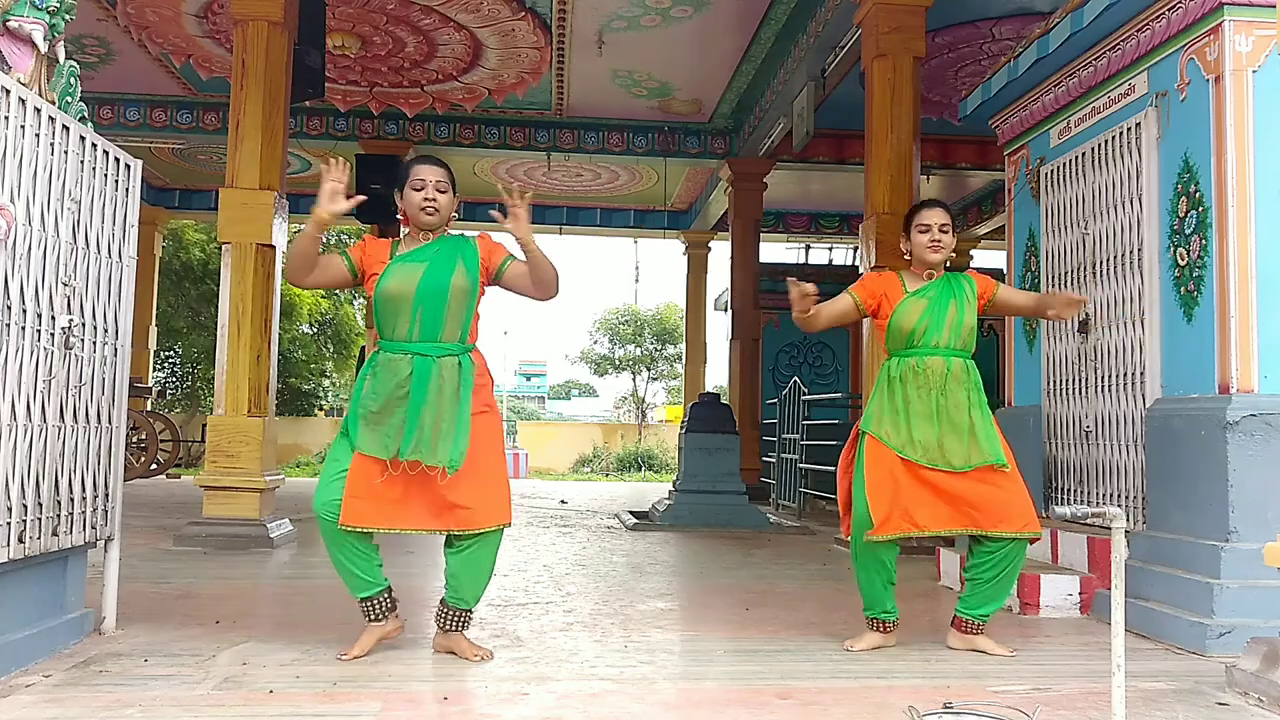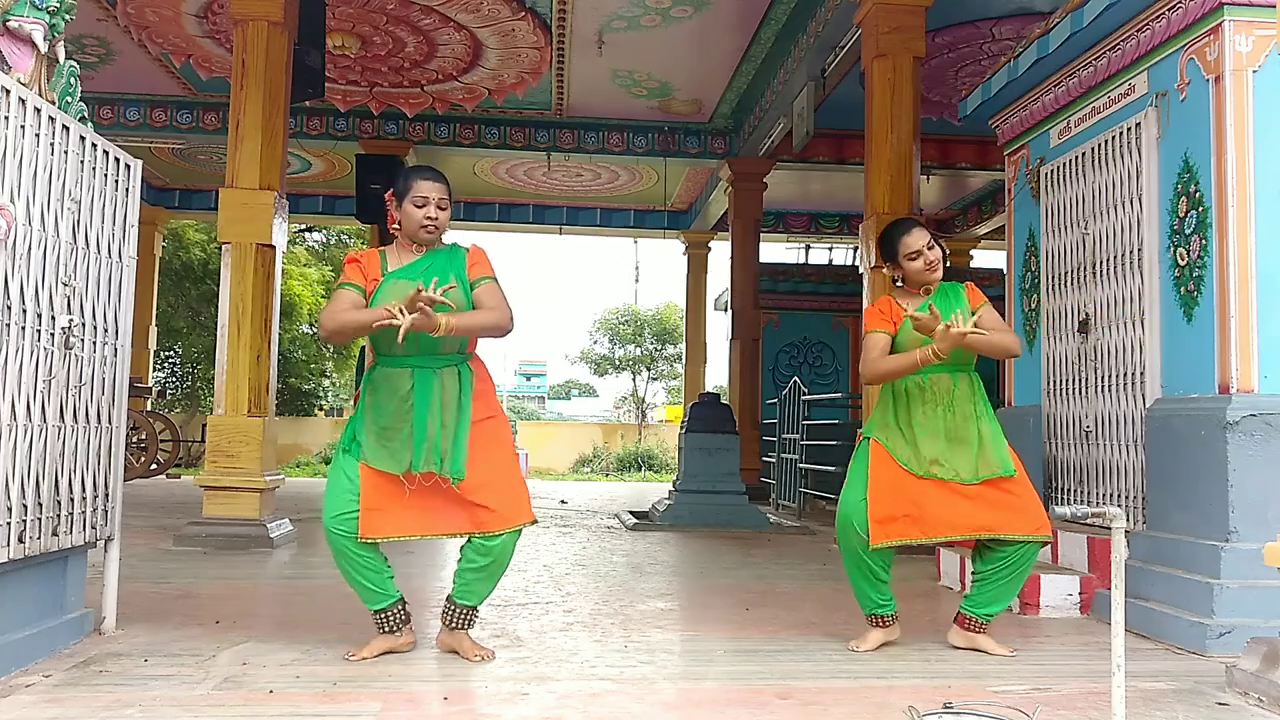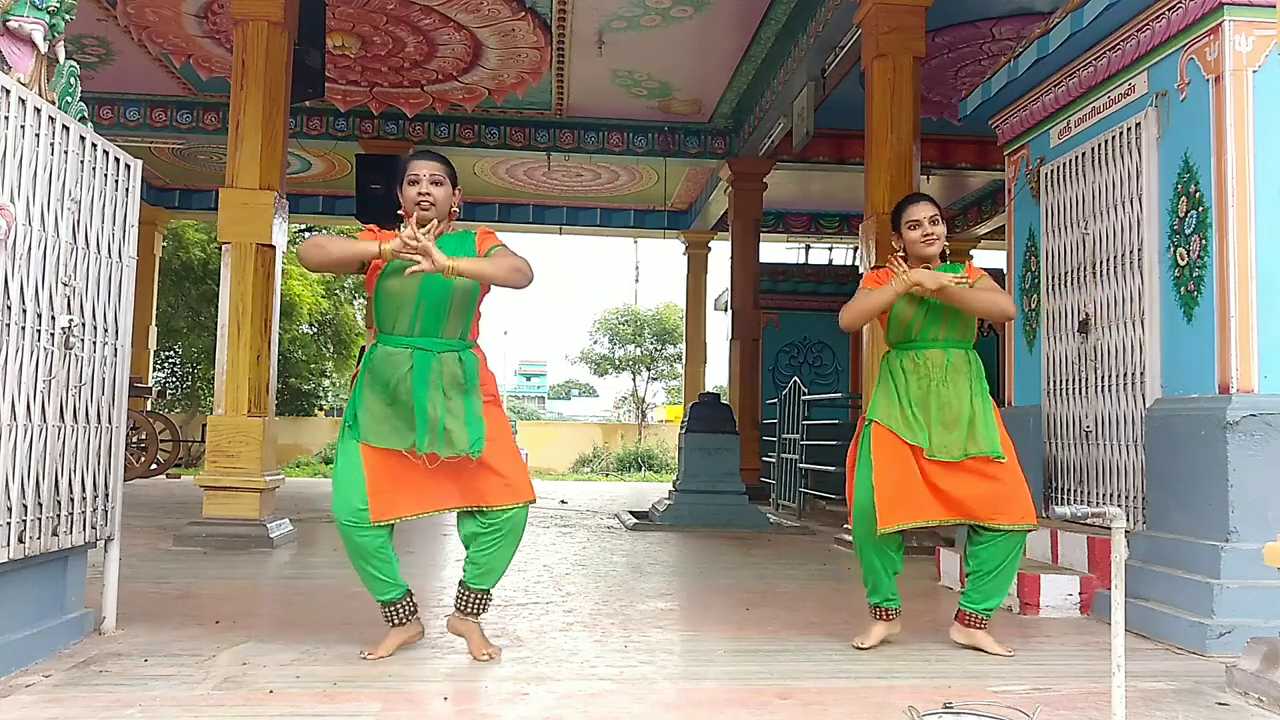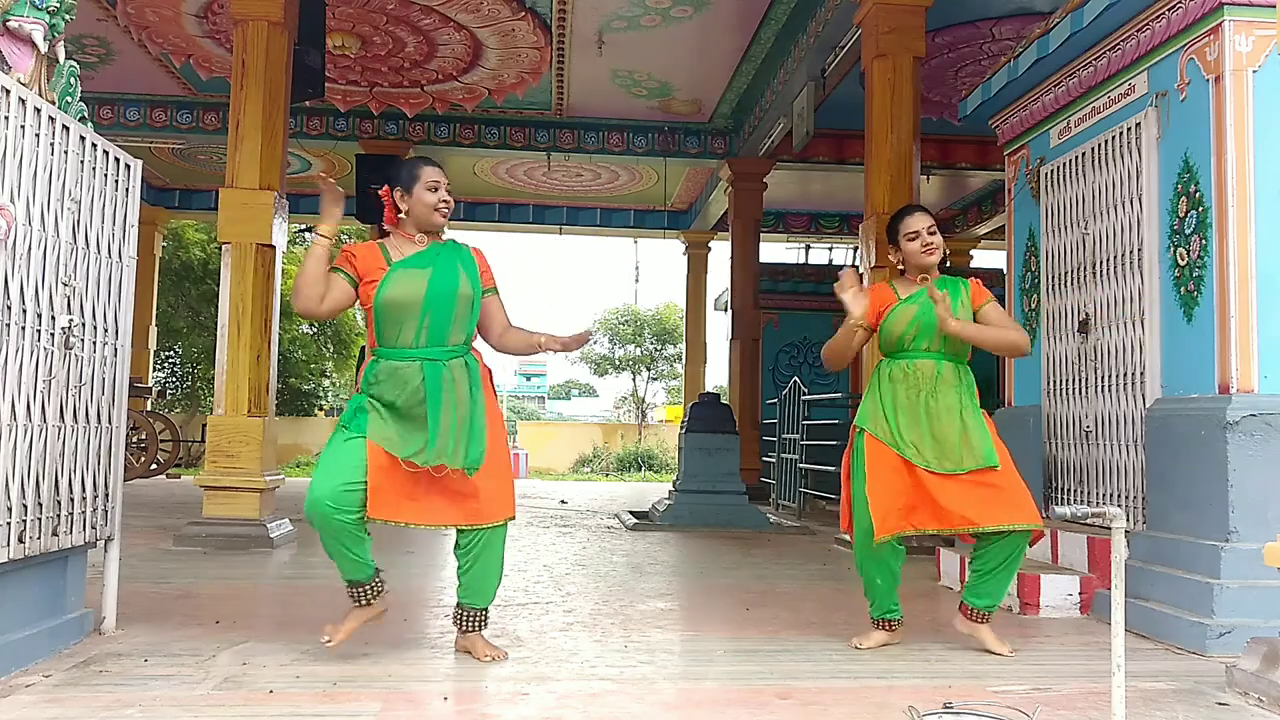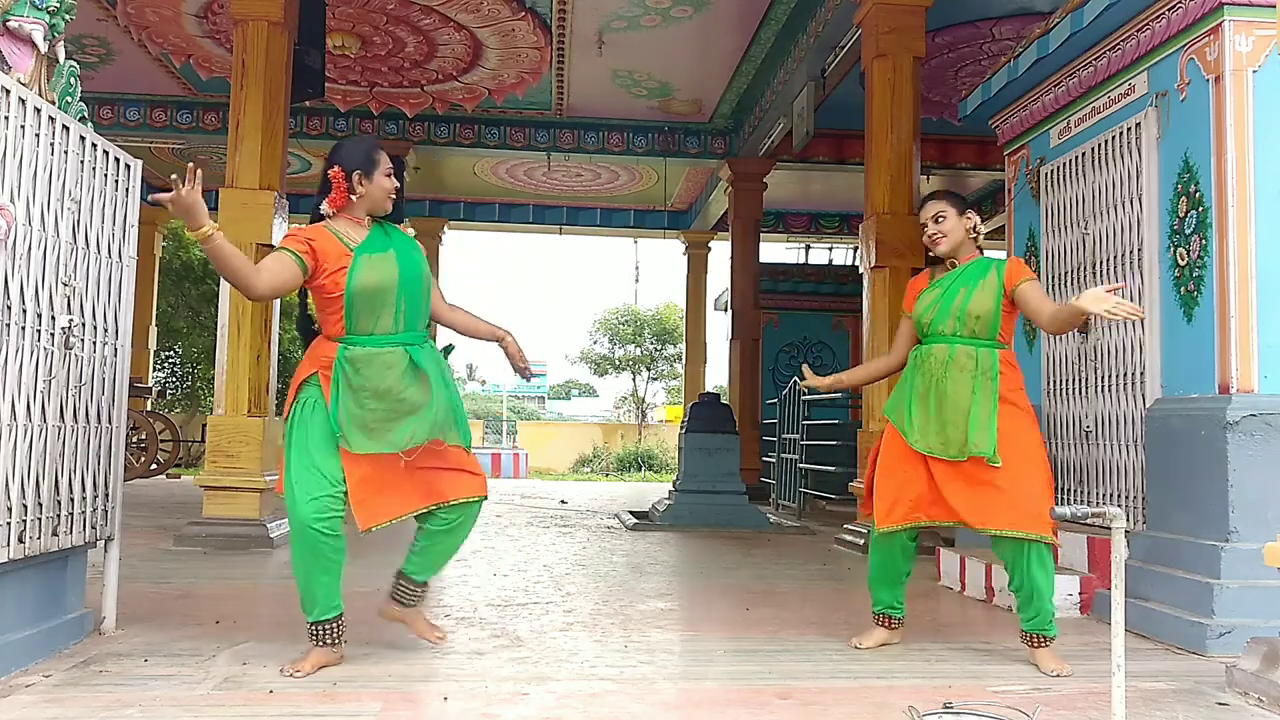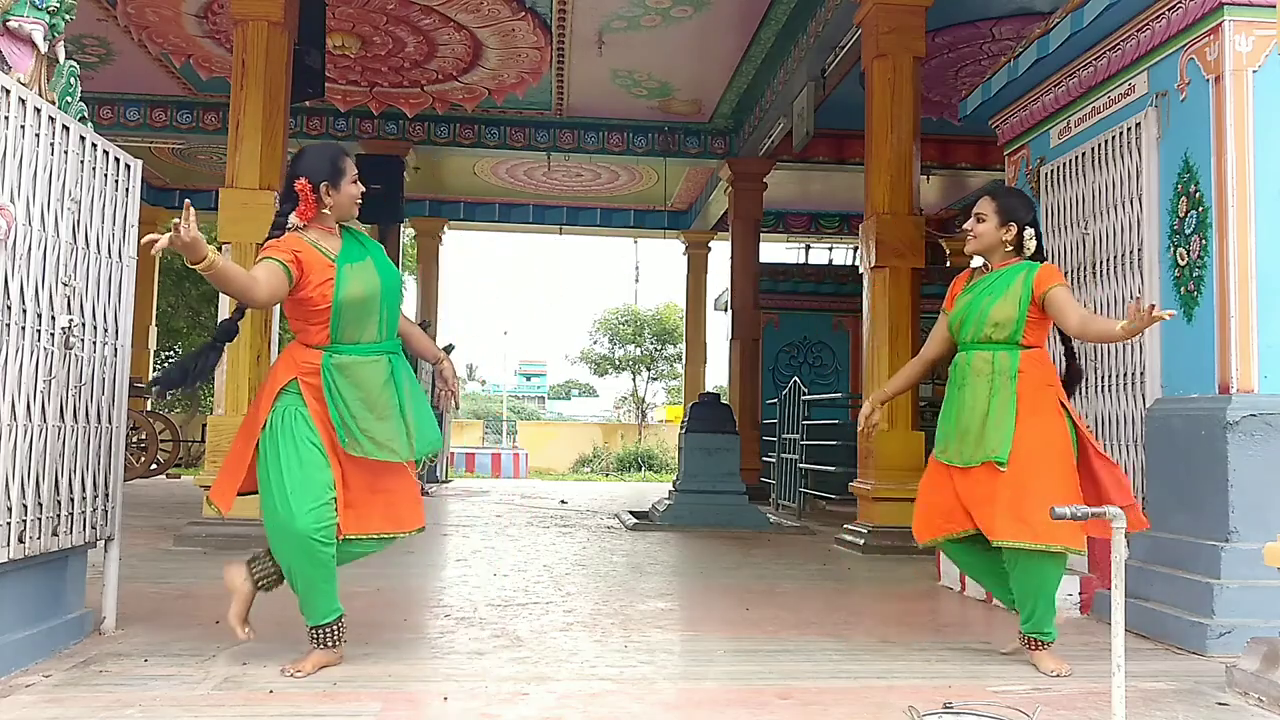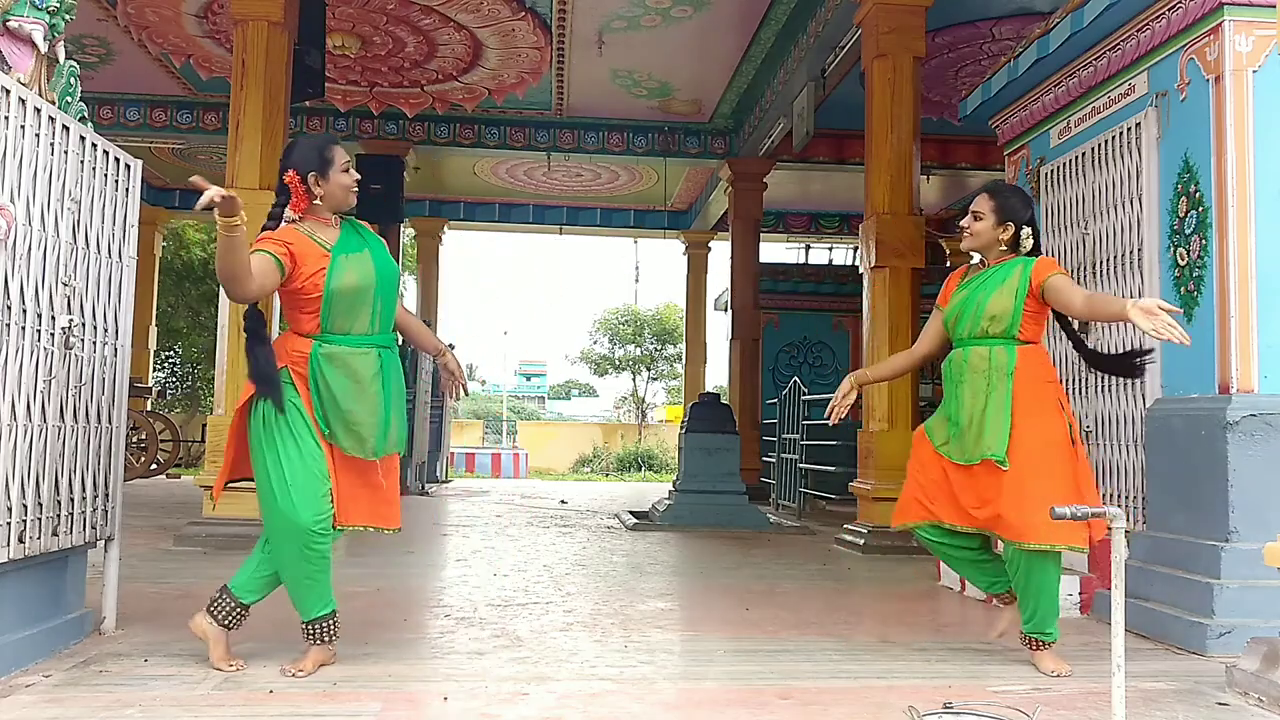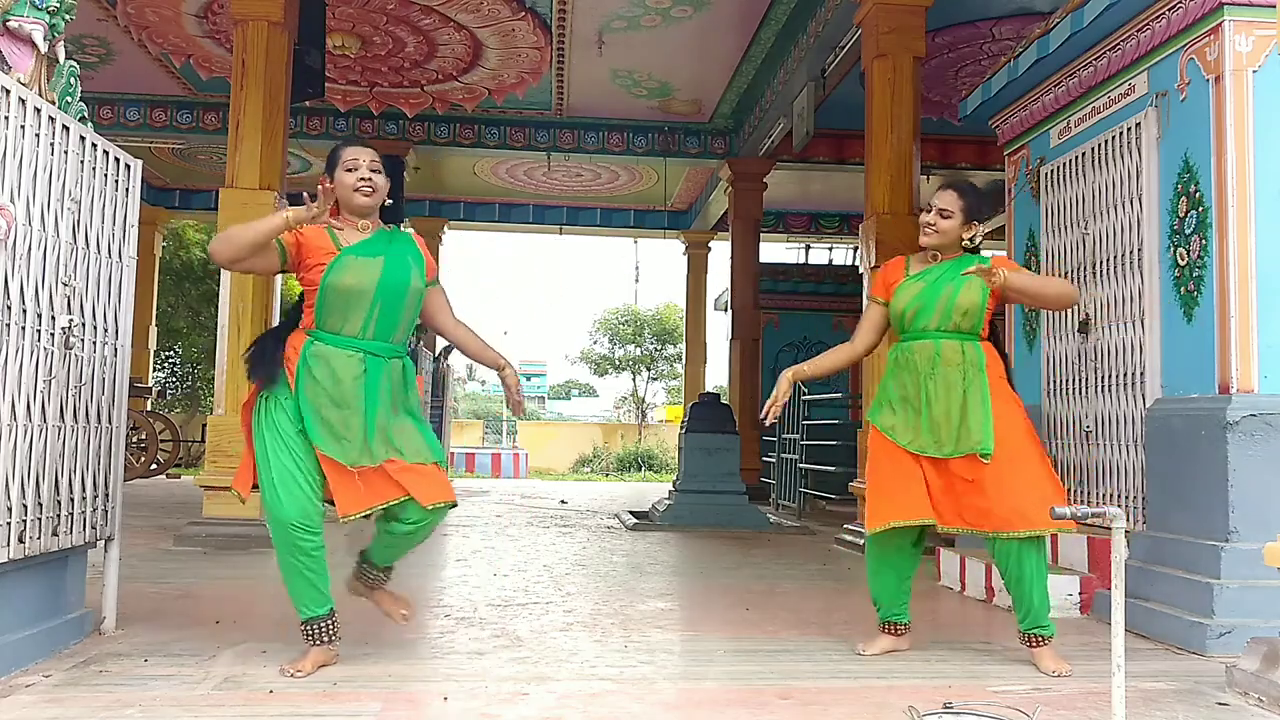
dt=0.3s
person 1, frame 1
left shoulder: (477, 250)
right shoulder: (373, 253)
left elbow: (544, 288)
right elbow: (301, 273)
left wrist: (526, 241)
right wrist: (320, 219)
left hip: (458, 396)
right hip: (385, 396)
left knee: (475, 514)
right knee: (334, 506)
left ankle: (452, 627)
right ankle: (381, 614)
person 1, frame 2
left shoulder: (469, 260)
right shoulder: (367, 266)
left elbow: (501, 321)
right elbow: (329, 327)
left wrist: (436, 321)
right wrist: (390, 312)
left hip: (462, 406)
right hip: (388, 407)
left knee: (500, 518)
right knee: (344, 518)
left ankle: (456, 626)
right ankle: (394, 626)
person 1, frame 3
left shoulder: (478, 243)
right shoulder: (378, 244)
left elbow: (522, 274)
right elbow: (310, 253)
left wrist: (445, 262)
right wrist: (391, 247)
left hip: (458, 390)
right hip: (385, 391)
left knee: (505, 501)
right knee: (354, 509)
left ankle: (468, 611)
right ankle: (403, 619)
person 1, frame 4
left shoulder: (468, 258)
right shoulder: (365, 258)
left elbow: (502, 334)
right elbow: (312, 307)
left wrist: (559, 342)
right wrist: (324, 233)
left hip: (459, 399)
right hip: (384, 398)
left knee: (484, 513)
right knee: (326, 497)
left ankle: (470, 628)
right ankle: (366, 591)
person 1, frame 5
left shoulder: (401, 240)
right shoulder: (313, 241)
left elbow: (438, 307)
right elbow: (256, 283)
left wrist: (500, 334)
right wrist: (201, 225)
left hip: (413, 386)
right hip: (342, 390)
left knee: (460, 494)
right knee: (315, 513)
left ankle: (404, 597)
right ankle: (327, 638)
person 1, frame 6
left shoulder: (361, 243)
right shoulder: (290, 252)
left elbow: (389, 315)
right elbow: (253, 289)
left wrist: (437, 357)
right wrist: (197, 251)
left hip: (376, 398)
right hip: (313, 399)
left knee: (375, 524)
right knee: (307, 523)
left ankle: (256, 573)
right ankle: (327, 639)
person 1, frame 7
left shoulder: (364, 236)
right shoulder: (285, 243)
left elbow: (393, 310)
right elbow: (243, 286)
left wrist: (440, 351)
right wrist: (229, 221)
left hip: (365, 393)
right hip: (306, 392)
left knee: (316, 520)
right knee: (304, 517)
left ankle: (219, 616)
right ankle: (321, 637)
person 1, frame 8
left shoulder: (410, 247)
right shoulder: (308, 240)
left elbow: (447, 323)
right elbow: (223, 252)
left wrist: (501, 364)
right wrist: (296, 218)
left hip: (385, 395)
right hip: (308, 390)
left knee: (427, 498)
right knee: (294, 515)
left ankle: (371, 572)
right ankle: (320, 638)
person 2, frame 1
left shoulder: (972, 286)
right shoulder: (880, 285)
left elbow: (1037, 303)
right elbow: (815, 320)
left wrist: (1054, 305)
right wrist: (804, 308)
left hip: (961, 415)
right hip: (897, 415)
left knee: (1009, 520)
right knee: (871, 515)
left ankle: (968, 625)
right ankle: (880, 623)
person 2, frame 2
left shoulder: (966, 294)
right shoulder: (882, 310)
left elbow: (1012, 346)
right elbow: (870, 370)
left wrist: (942, 332)
right wrist: (939, 348)
left hip: (968, 428)
right hip: (900, 427)
left knee: (1023, 525)
right knee: (857, 519)
left ankle: (970, 624)
right ankle: (882, 620)
person 2, frame 3
left shoulder: (966, 274)
right shoulder: (882, 279)
left elbow: (1007, 310)
right elbow: (847, 319)
left wrist: (932, 288)
right wrist: (908, 283)
left hip: (964, 404)
right hip: (899, 404)
left knee: (1005, 509)
right knee: (874, 505)
left ankle: (971, 620)
right ankle: (885, 611)
person 2, frame 4
left shoulder: (971, 290)
right shoulder: (879, 295)
left elbow: (1020, 341)
right elbow: (835, 360)
left wrist: (955, 327)
right wrist: (854, 320)
left hip: (957, 416)
right hip: (890, 416)
left knee: (1011, 516)
right knee: (877, 518)
left ankle: (974, 613)
right ankle: (886, 620)
person 2, frame 5
left shoulder: (1008, 271)
right shoulder: (921, 285)
left elbow: (1049, 317)
right elbow: (897, 357)
left wrist: (1080, 306)
right wrist: (834, 381)
left hip: (991, 405)
right hip: (922, 406)
left knee: (1016, 513)
right knee: (895, 511)
left ankle: (1039, 637)
right ankle: (888, 619)
person 2, frame 6
left shoulder: (1039, 277)
right shoulder: (963, 284)
left elbow: (1076, 321)
right elbow: (929, 354)
left wrist: (1126, 326)
right wrist: (880, 395)
left hip: (1023, 410)
right hip: (968, 414)
left knee: (1027, 522)
right knee: (959, 529)
left ankle: (1038, 638)
right ankle: (1029, 614)
person 2, frame 7
left shoulder: (1036, 270)
right shoulder: (958, 281)
left elbow: (1083, 302)
right elbow: (921, 350)
left wrist: (1130, 309)
right wrist: (859, 377)
left hip: (1020, 405)
right hip: (963, 410)
left knee: (1026, 519)
right knee: (934, 517)
left ankle: (1039, 639)
right ankle: (1008, 593)
person 2, frame 8
left shoulder: (989, 269)
right shoulder: (893, 271)
left elbow: (1070, 295)
right elbow: (858, 344)
left wrist: (1008, 281)
right wrist: (794, 373)
left hip: (972, 402)
right hip: (905, 404)
left knee: (1010, 509)
right knee: (893, 516)
left ankle: (1037, 636)
right ankle: (893, 626)
